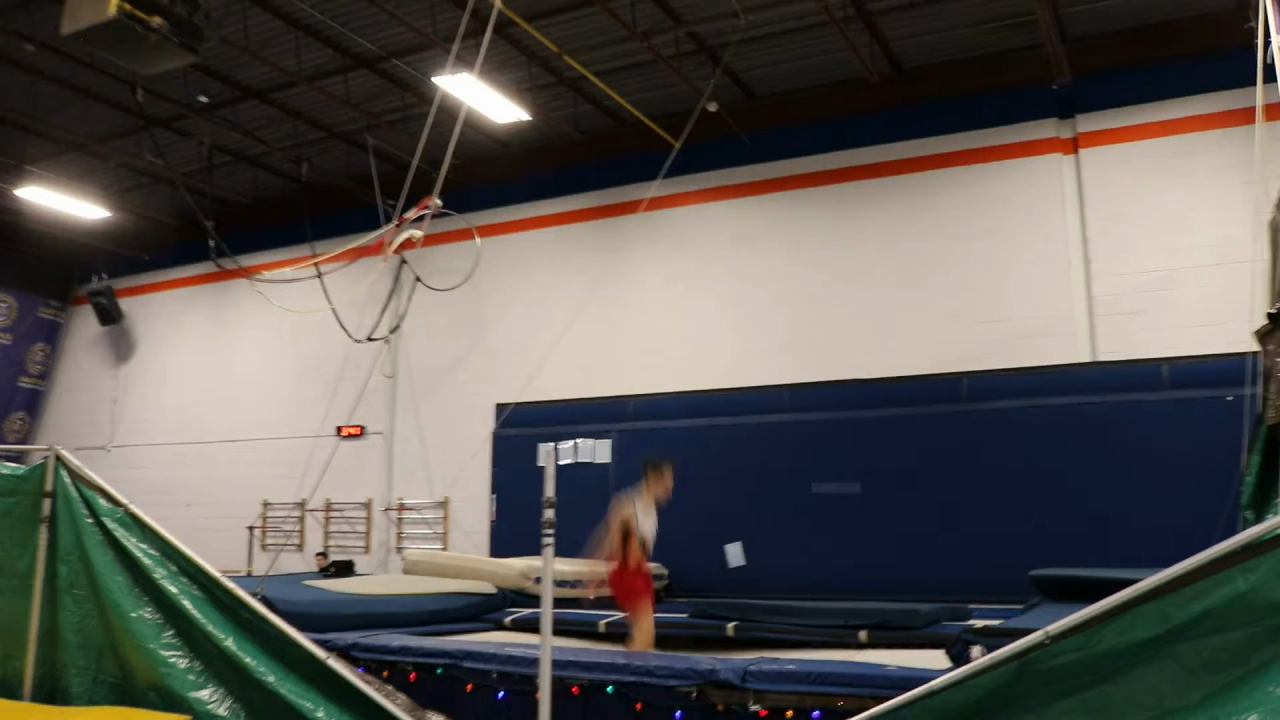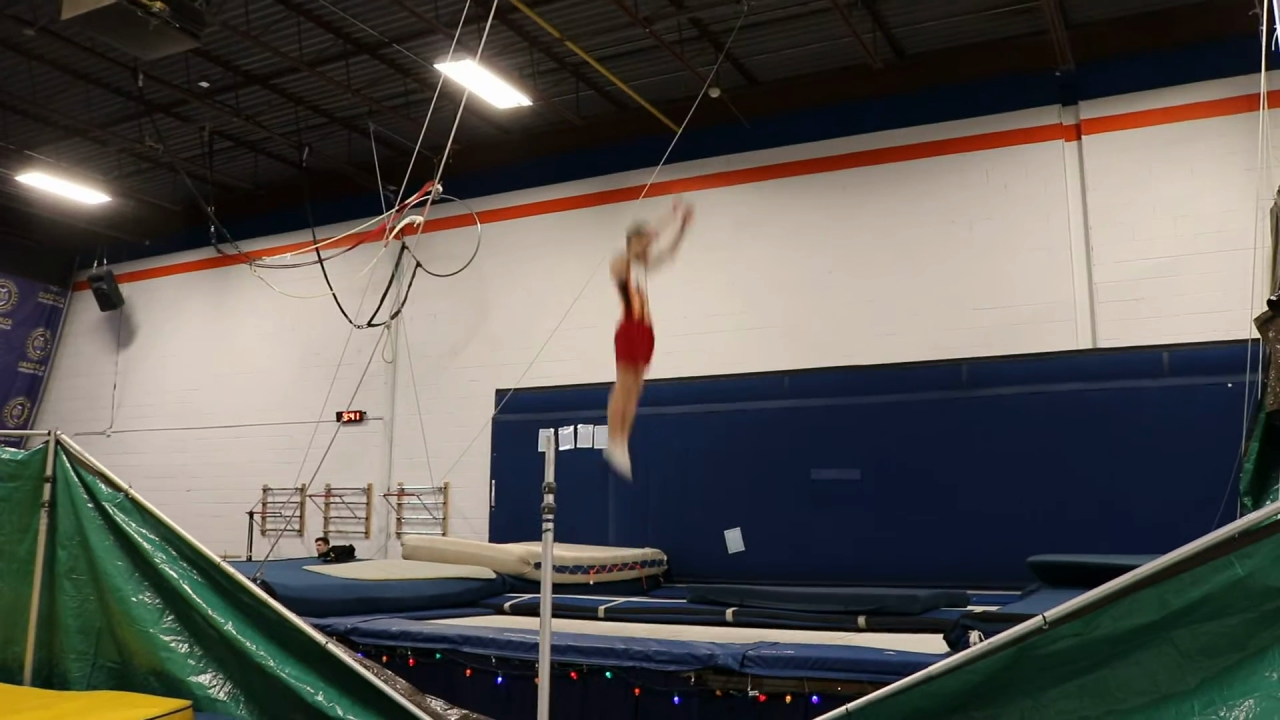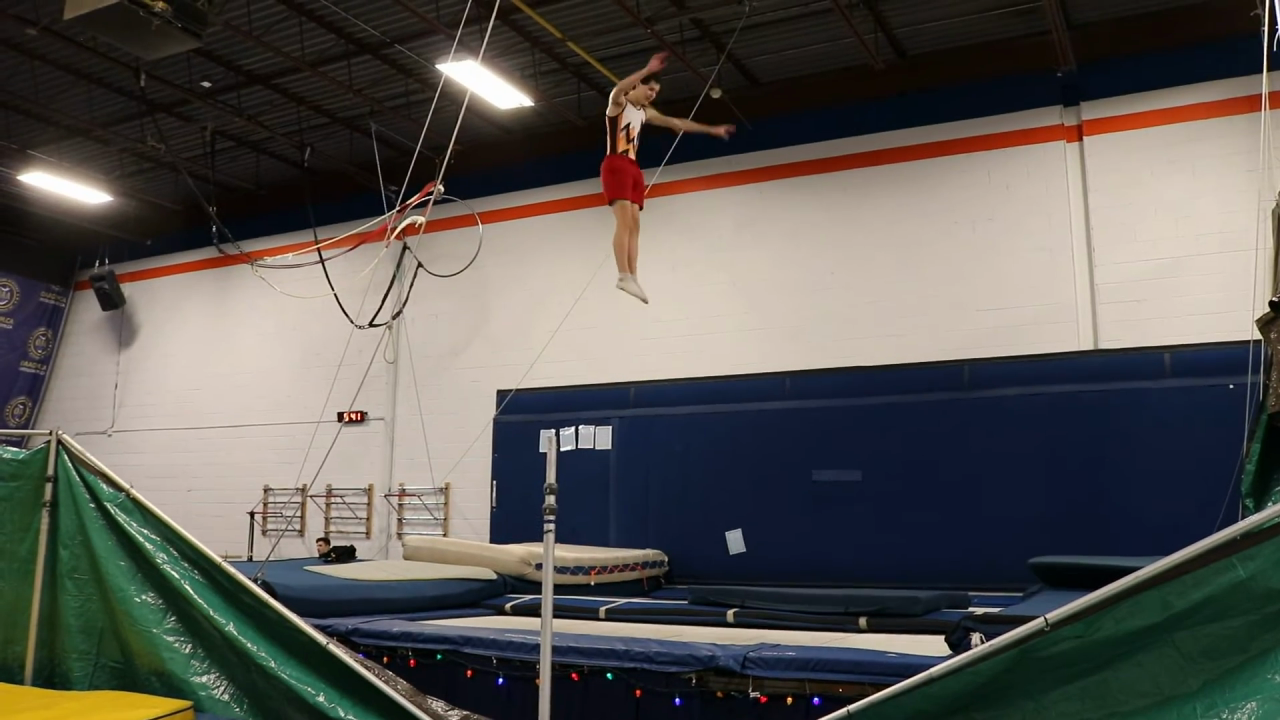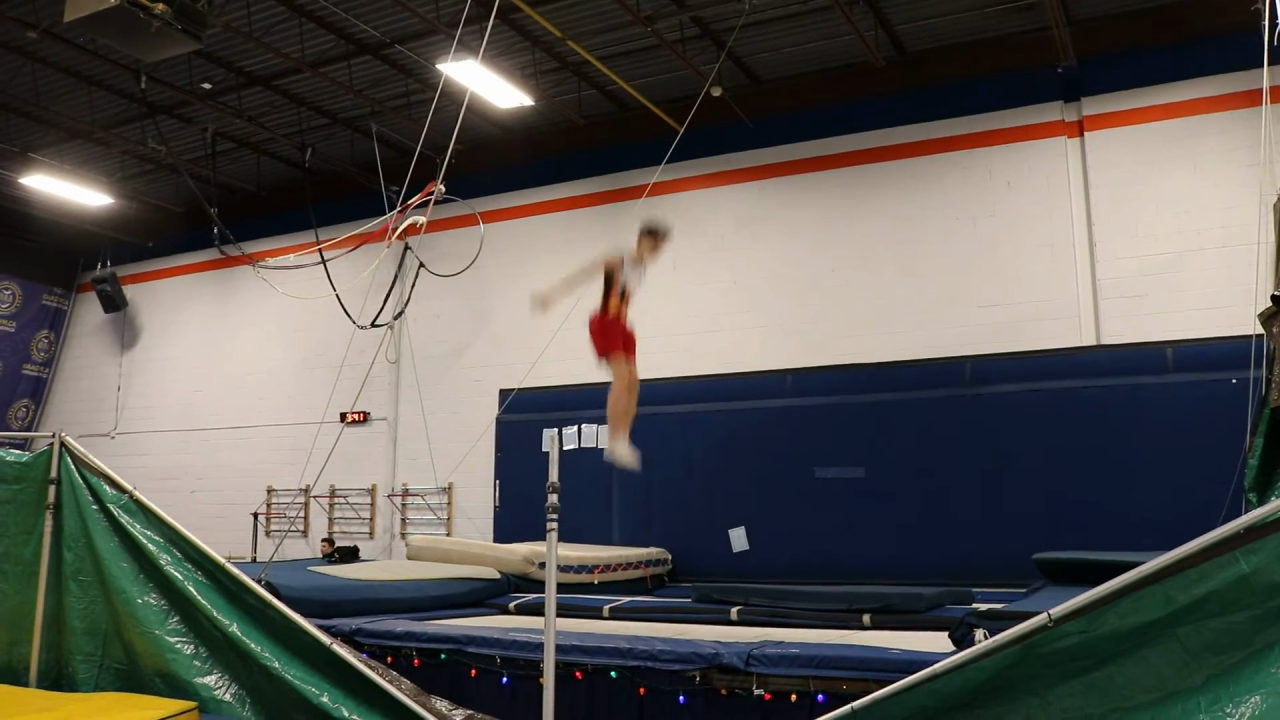
dt=0.5s
person 1, frame 1
left shoulder: (652, 508)
right shoulder: (629, 510)
left hip: (640, 573)
right hip: (623, 576)
left knee: (647, 629)
right knee: (645, 628)
person 1, frame 2
left shoulder: (641, 266)
right shoulder: (622, 264)
left elbow: (669, 252)
left wrist: (682, 225)
right wrist: (670, 219)
left hip: (644, 330)
right hip: (631, 330)
left knee: (635, 389)
right knee: (623, 387)
left ankle: (622, 443)
right ankle: (614, 441)
person 1, frame 3
left shoulder: (645, 111)
right shoulder: (618, 101)
left elbow: (678, 124)
right elbow: (618, 89)
left wrist: (712, 129)
right wrist: (647, 70)
left hip: (632, 166)
right hip: (616, 164)
left knee: (633, 222)
right knee: (624, 221)
left ankle: (632, 276)
right ankle: (625, 276)
person 1, frame 4
left shoulder: (642, 266)
right shoulder: (617, 260)
right elbow: (582, 274)
right wrist: (552, 293)
left hip: (621, 326)
right hip: (605, 324)
left knee: (633, 382)
right knee: (622, 378)
left ankle: (622, 441)
right ankle: (616, 441)
